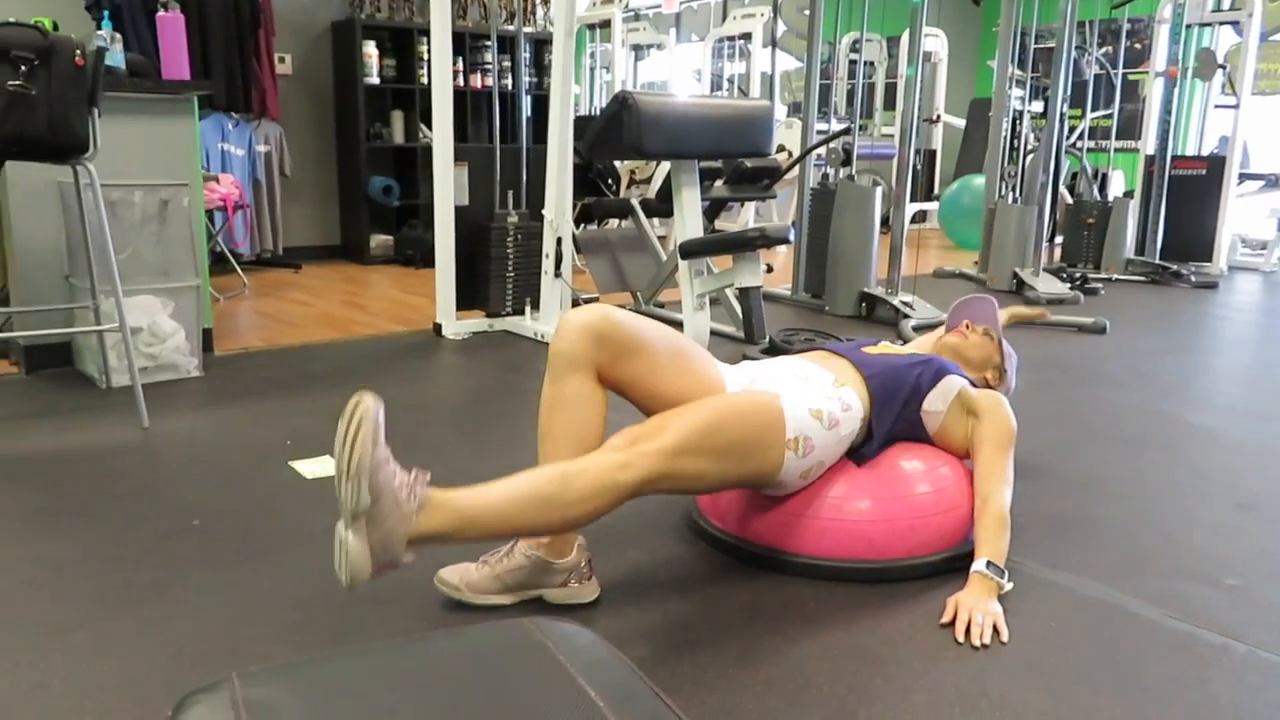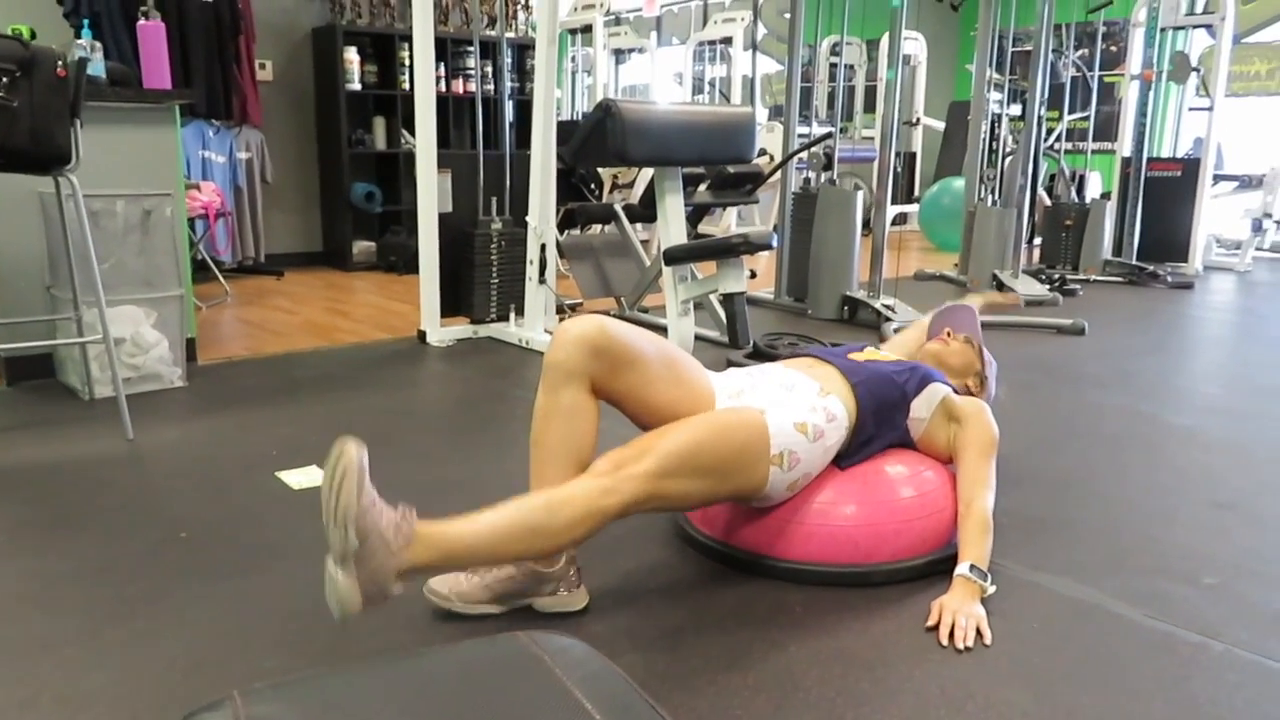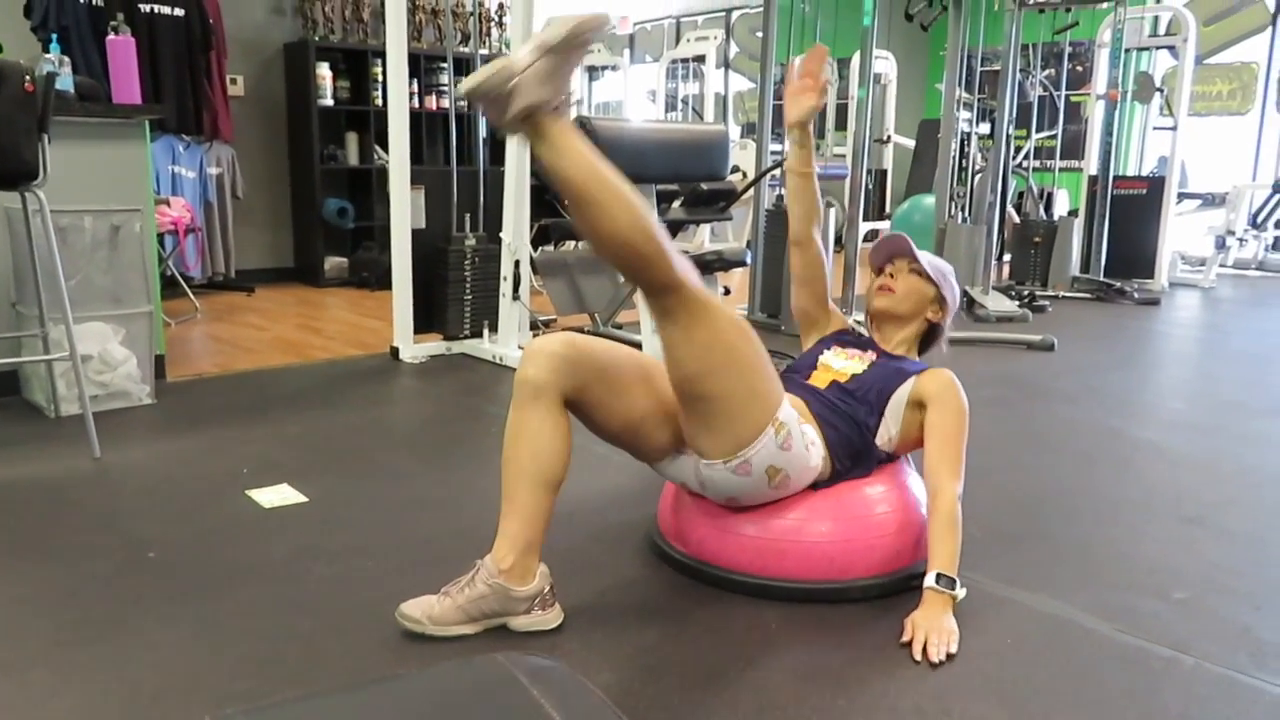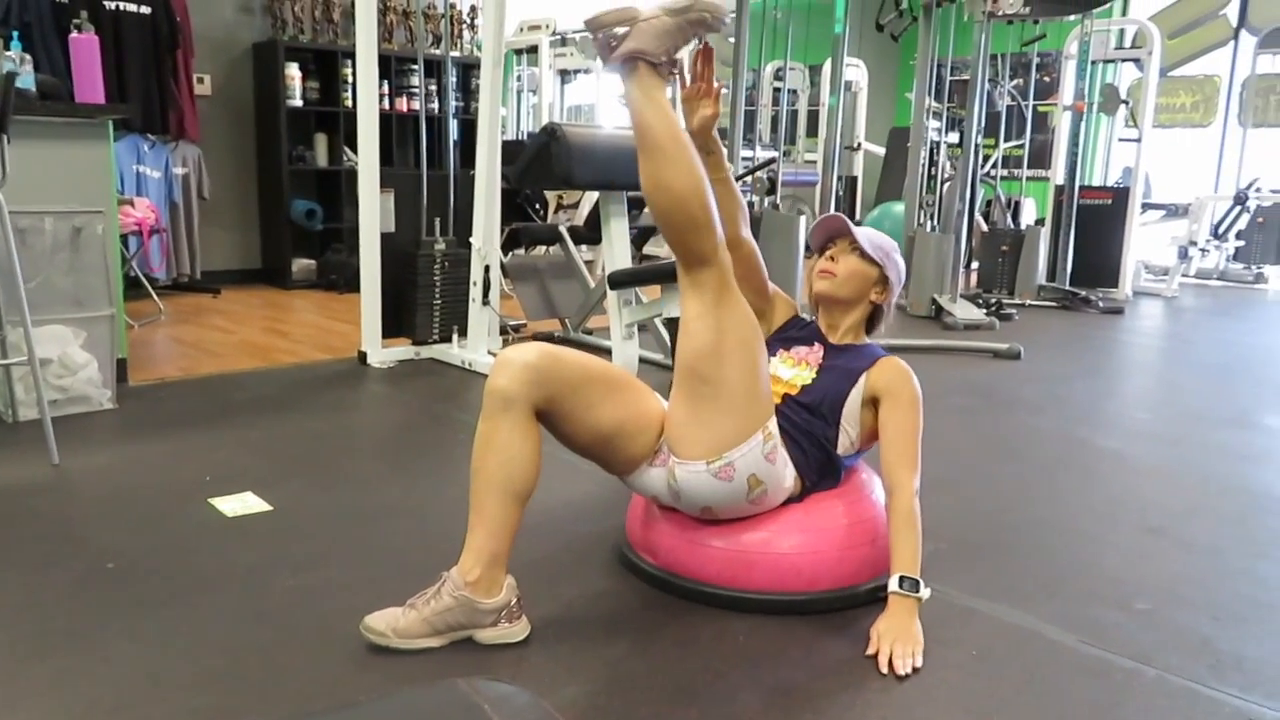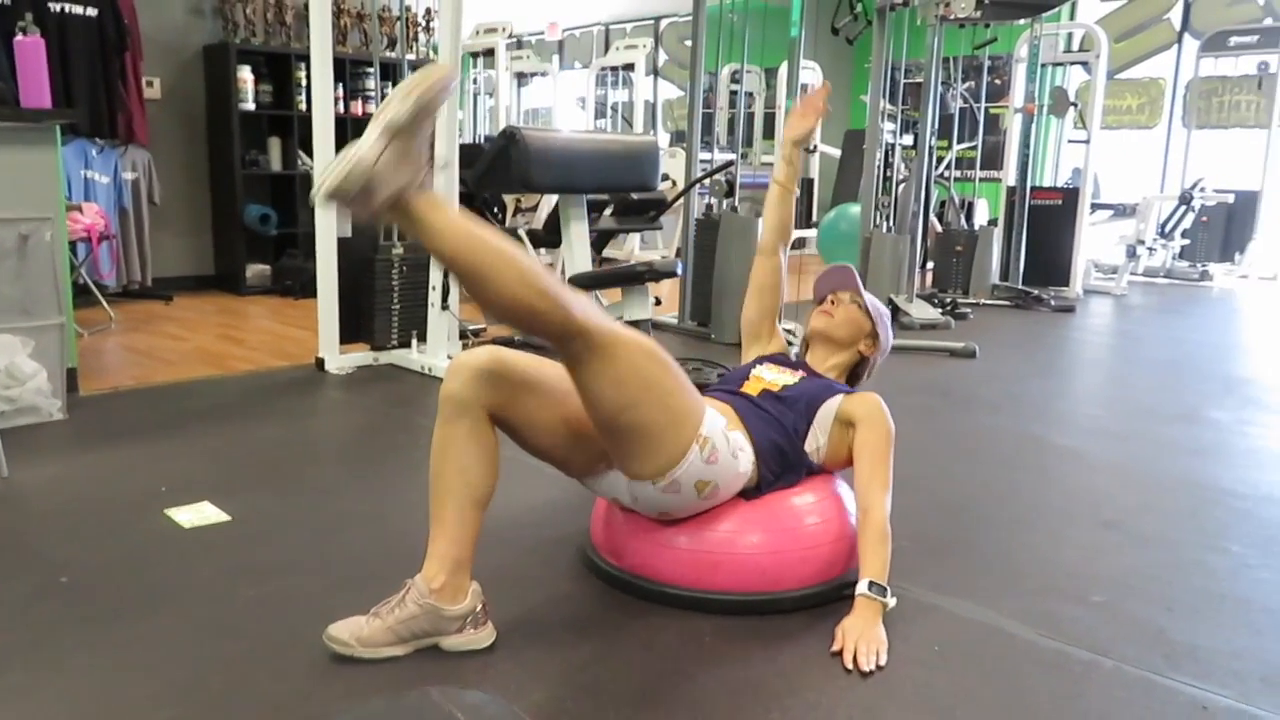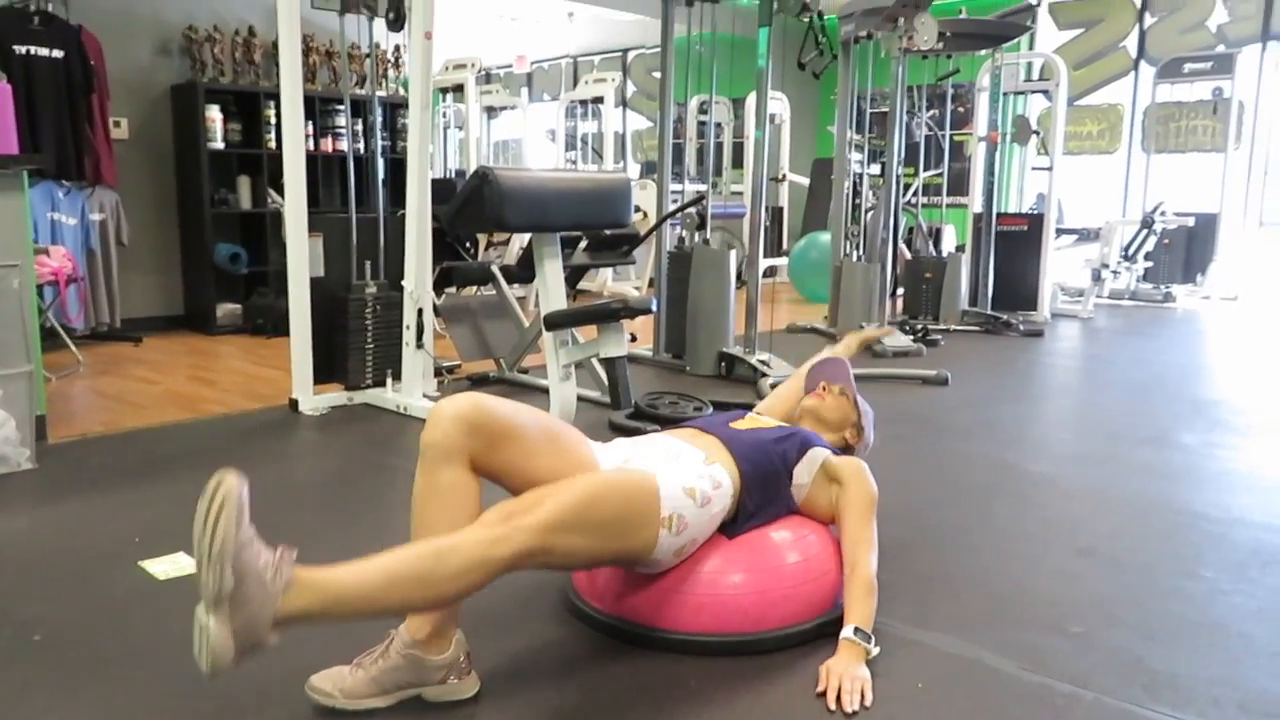
dt=0.5s
person 1, frame 1
left shoulder: (981, 406)
right shoulder: (912, 366)
left elbow: (995, 494)
left wrist: (985, 579)
right wrist: (993, 311)
left hip: (817, 410)
right hip: (753, 380)
left knee: (631, 458)
right knee: (585, 330)
left ankle: (411, 514)
right ankle: (553, 553)
person 1, frame 2
left shoulder: (964, 410)
right shoulder: (894, 364)
left elbow: (979, 496)
right elbow: (903, 341)
left wrist: (968, 582)
right wrist: (970, 303)
left hip: (803, 417)
right hip: (738, 388)
left knee: (619, 478)
right knee: (580, 340)
left ankle: (400, 551)
right ankle: (542, 564)
person 1, frame 3
left shoulder: (934, 388)
right shoulder: (834, 336)
left elbow: (946, 491)
right elbow: (805, 238)
left wrist: (939, 598)
right wrist: (800, 134)
left hip: (770, 452)
right hip: (711, 444)
left knee: (666, 277)
right knee: (549, 357)
left ankle: (542, 113)
right ankle: (515, 579)
person 1, frame 4
left shoulder: (886, 376)
right shoulder: (785, 322)
left elbow: (902, 488)
right elbow: (740, 236)
left wrist: (903, 606)
right wrist: (705, 137)
left hip: (740, 470)
right hip: (679, 455)
left knee: (702, 257)
right knee: (519, 371)
right ankle: (482, 592)
person 1, frame 5
left shoulder: (859, 410)
right shoulder: (767, 351)
left elbow: (875, 509)
right elbow: (769, 250)
left wrist: (870, 604)
right wrist: (791, 152)
left hip: (707, 453)
right hip: (636, 454)
left knee: (566, 317)
right knee: (473, 376)
left ankle: (403, 195)
right ankle: (445, 600)
person 1, frame 6
left shoulder: (840, 471)
right shoulder: (766, 426)
left elbow: (862, 559)
right elbow: (798, 379)
left wrist: (853, 642)
right wrist: (846, 345)
left hip: (687, 488)
right hip: (627, 458)
left knee: (508, 532)
right knee: (457, 418)
left ankle: (278, 592)
right ankle: (430, 647)
